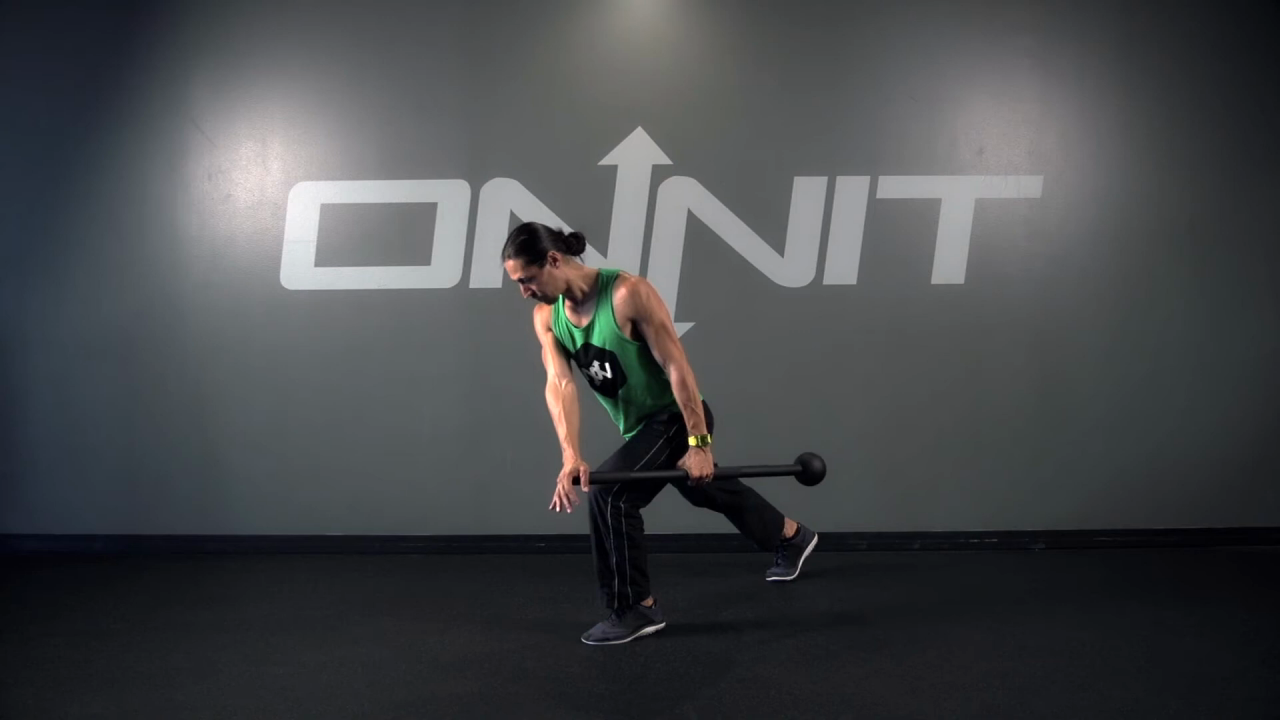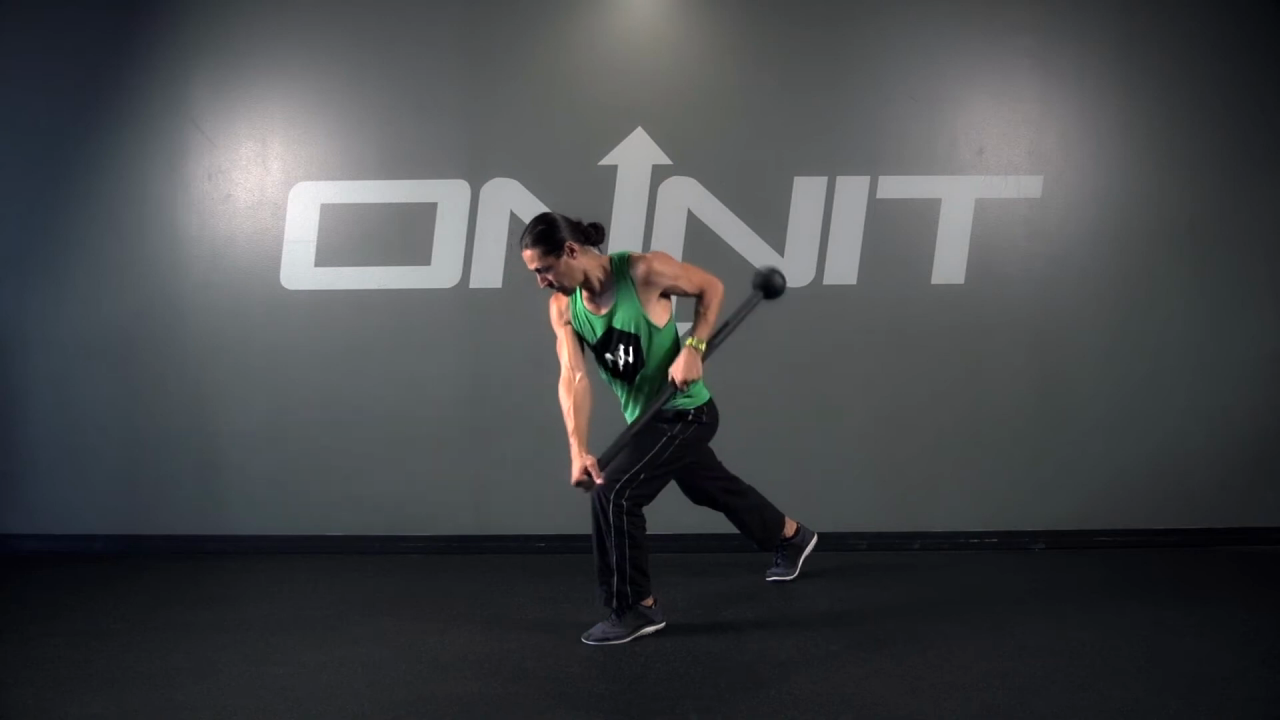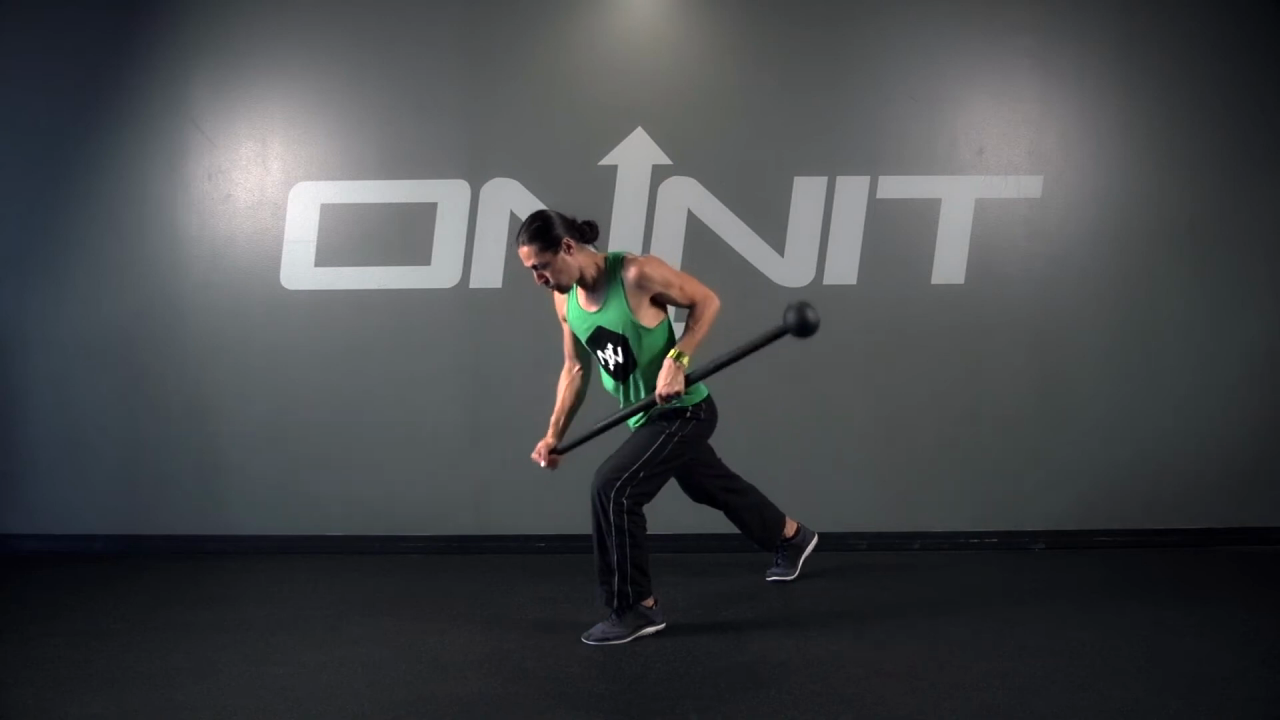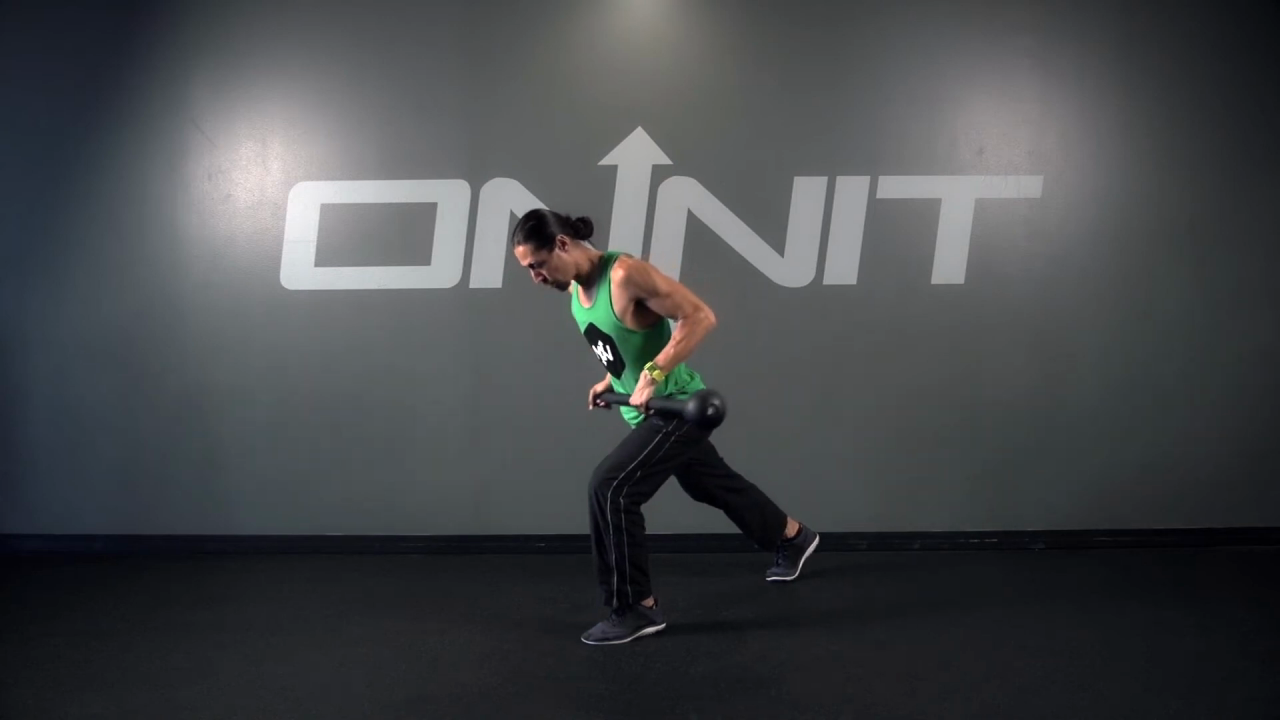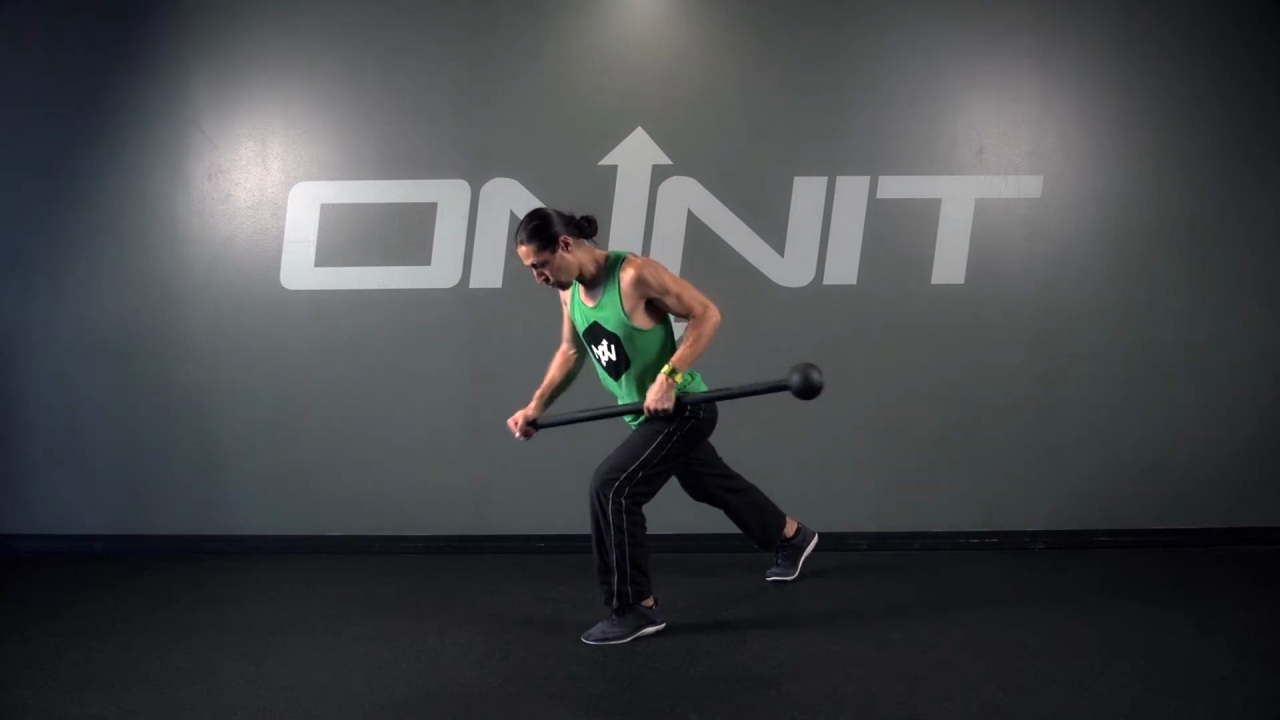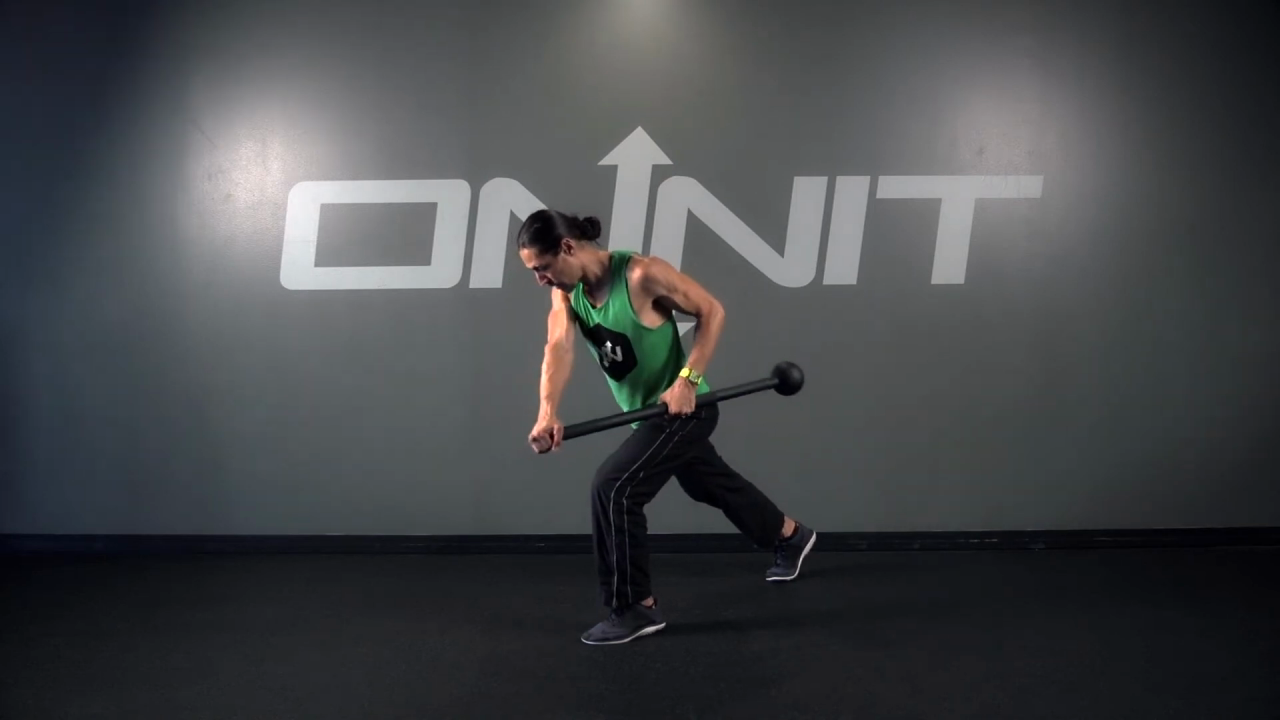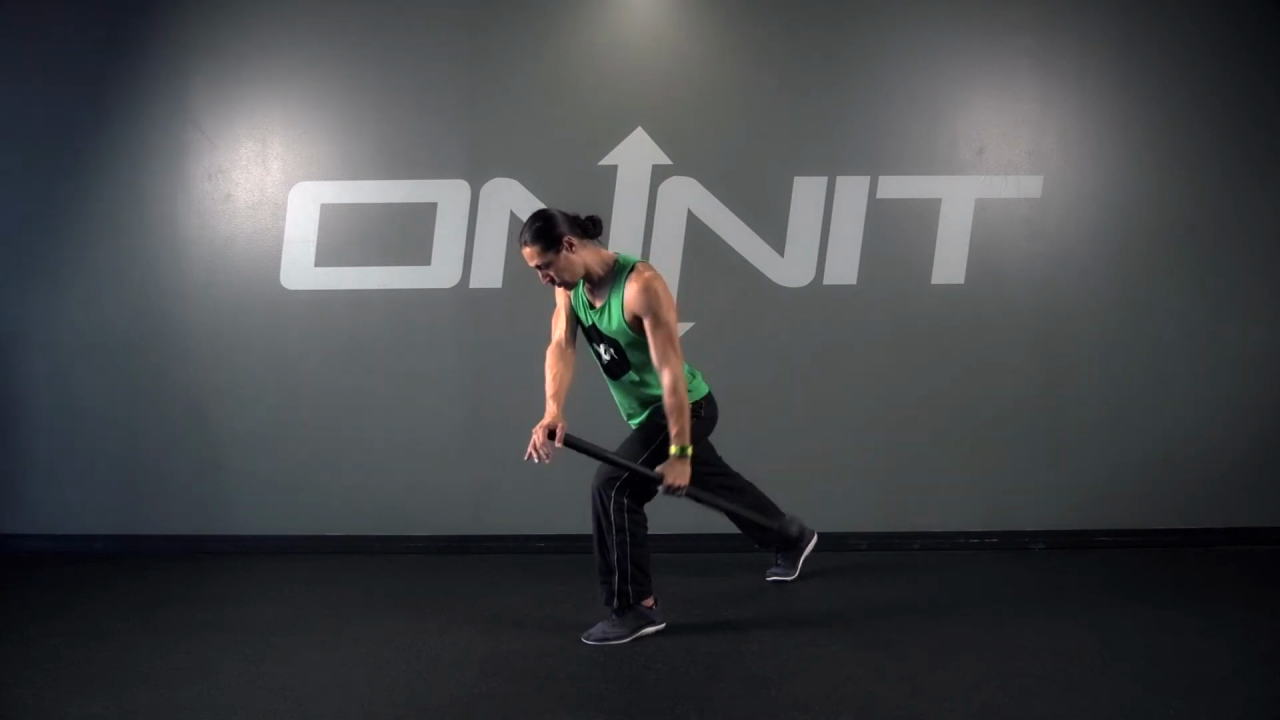
dt=0.7s
person 1, frame 1
left shoulder: (628, 293)
right shoulder: (546, 317)
left elbow: (676, 367)
right elbow: (560, 385)
left wrist: (698, 442)
right wrist: (571, 455)
left hip: (677, 417)
right hip: (641, 425)
left knee: (610, 492)
right knee: (710, 490)
left ankle: (635, 608)
right ankle: (790, 535)
person 1, frame 2
left shoulder: (644, 271)
right shoulder: (563, 307)
left elbow: (711, 287)
right elbow: (573, 377)
left wrist: (693, 348)
right wrist: (578, 450)
left hip: (685, 411)
right hip: (648, 418)
left knee: (614, 491)
right knee: (713, 489)
left ankle: (637, 608)
right ankle: (792, 536)
person 1, frame 3
left shoulder: (636, 273)
right shoulder: (565, 300)
left elbow: (706, 301)
right elbow: (575, 369)
left wrist: (676, 361)
right wrist: (554, 433)
left hip: (684, 409)
right hip: (649, 417)
left knee: (612, 488)
right knee: (713, 487)
left ankle: (637, 608)
right ankle: (792, 537)
person 1, frame 4
left shoulder: (626, 274)
right shoulder: (576, 287)
left elbow: (700, 317)
left wrist: (651, 374)
right wrist: (609, 380)
right hip: (653, 412)
left knee: (610, 487)
right knee: (713, 485)
left ankle: (637, 608)
right ankle: (794, 537)
person 1, frame 5
left shoulder: (634, 274)
right shoulder: (570, 290)
left elbow: (706, 314)
right elbow: (571, 351)
left wrist: (668, 377)
right wrist: (536, 405)
left hip: (682, 409)
right hip: (652, 415)
left knee: (611, 487)
right knee: (712, 485)
left ankle: (636, 609)
right ankle: (792, 538)
person 1, frame 6
left shoulder: (641, 274)
right shoulder: (566, 291)
left elbow: (712, 311)
right elbow: (559, 348)
left wrist: (687, 380)
right wrist: (548, 412)
left hip: (683, 407)
right hip: (650, 411)
left knee: (613, 487)
right knee: (710, 484)
left ankle: (636, 608)
right ankle: (791, 536)
person 1, frame 7
left shoulder: (641, 285)
right shoulder: (569, 286)
left elbow: (671, 371)
right elbow: (561, 348)
left wrist: (680, 453)
right wrist: (553, 411)
left hip: (683, 408)
right hip: (646, 412)
left knee: (613, 487)
right knee: (713, 486)
left ankle: (637, 608)
right ankle: (791, 536)
